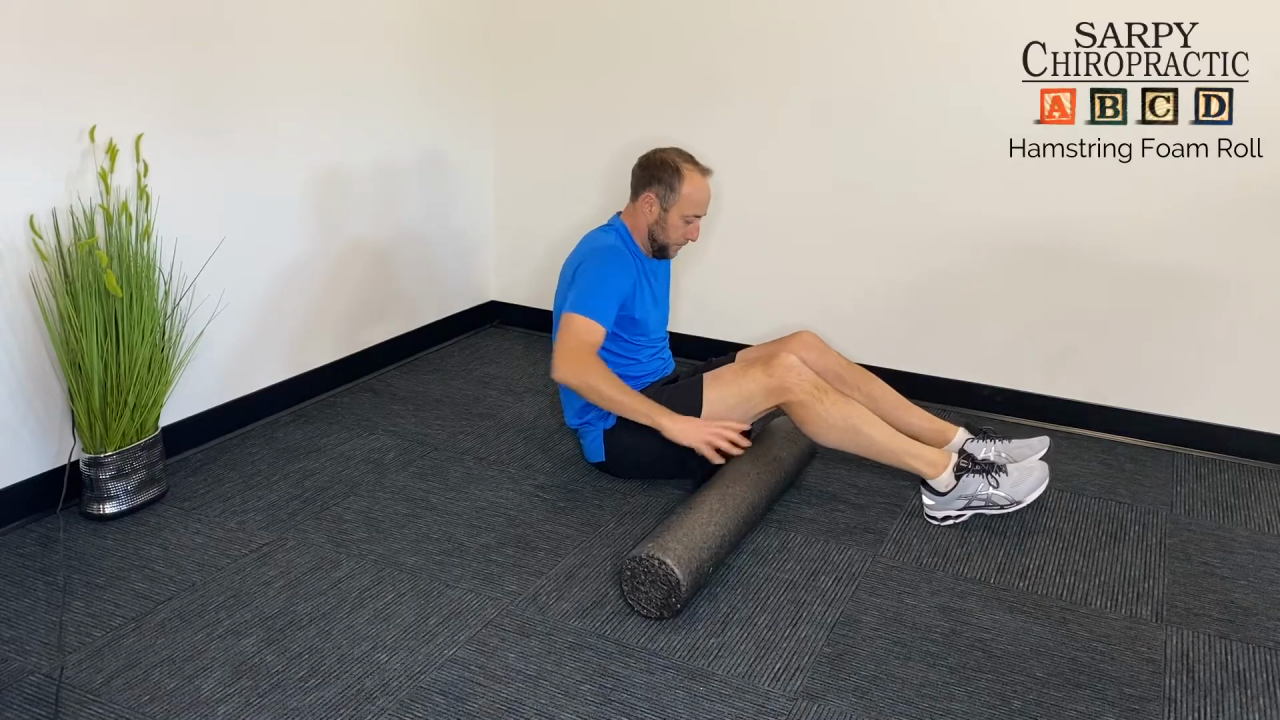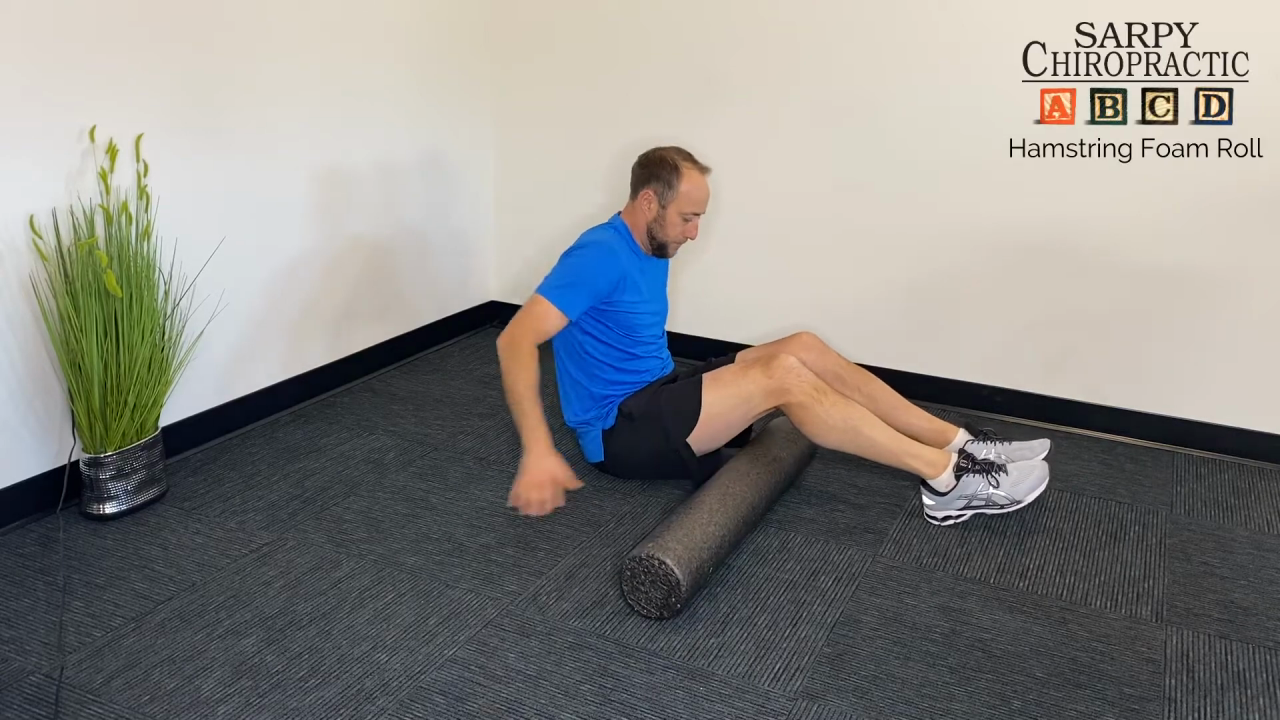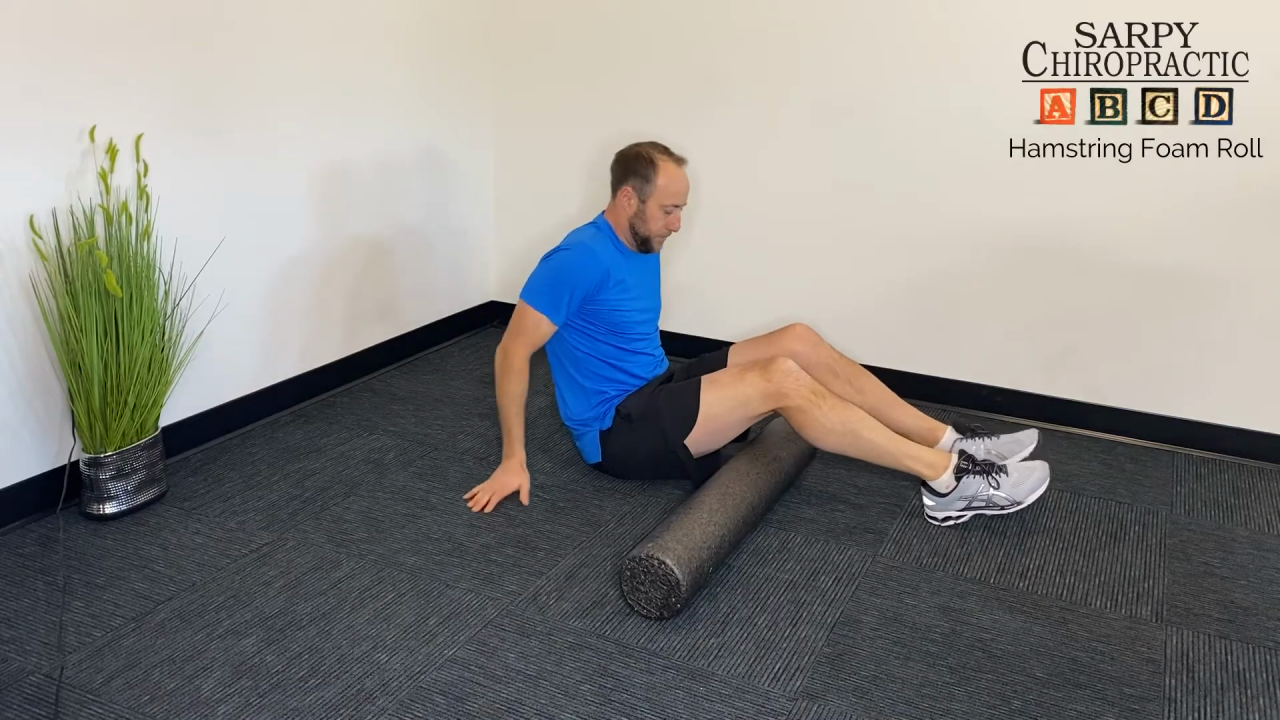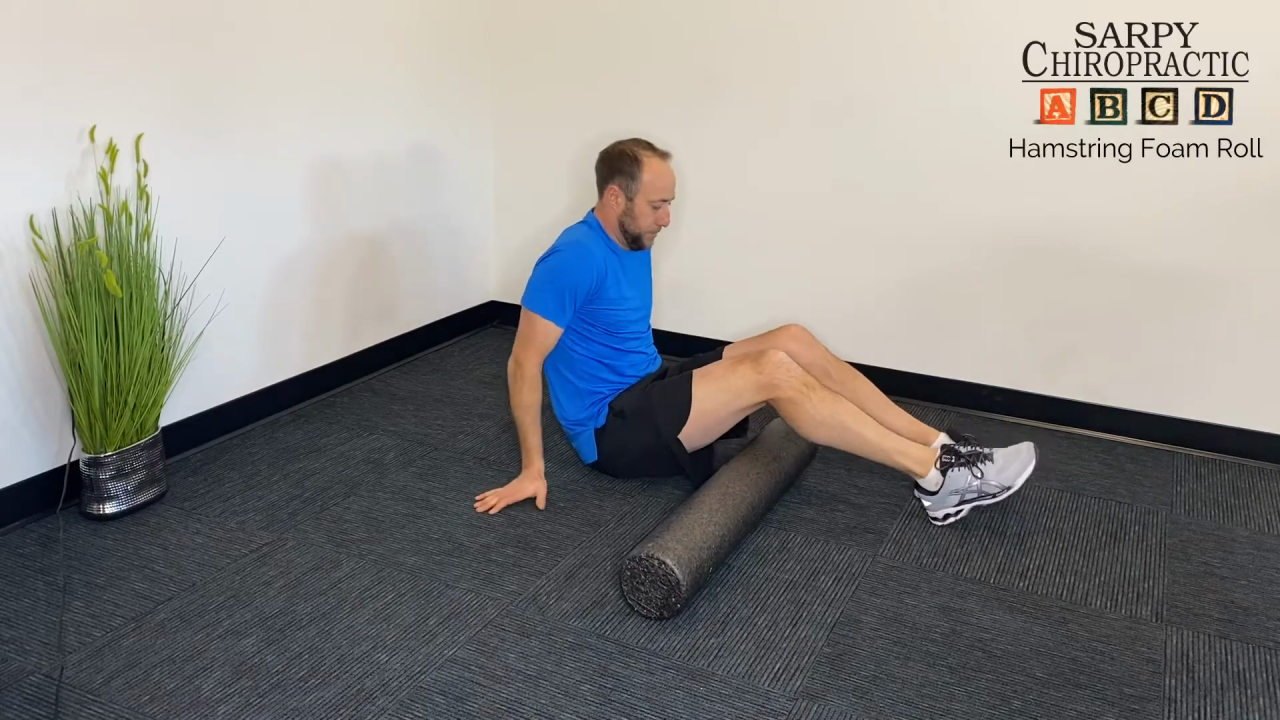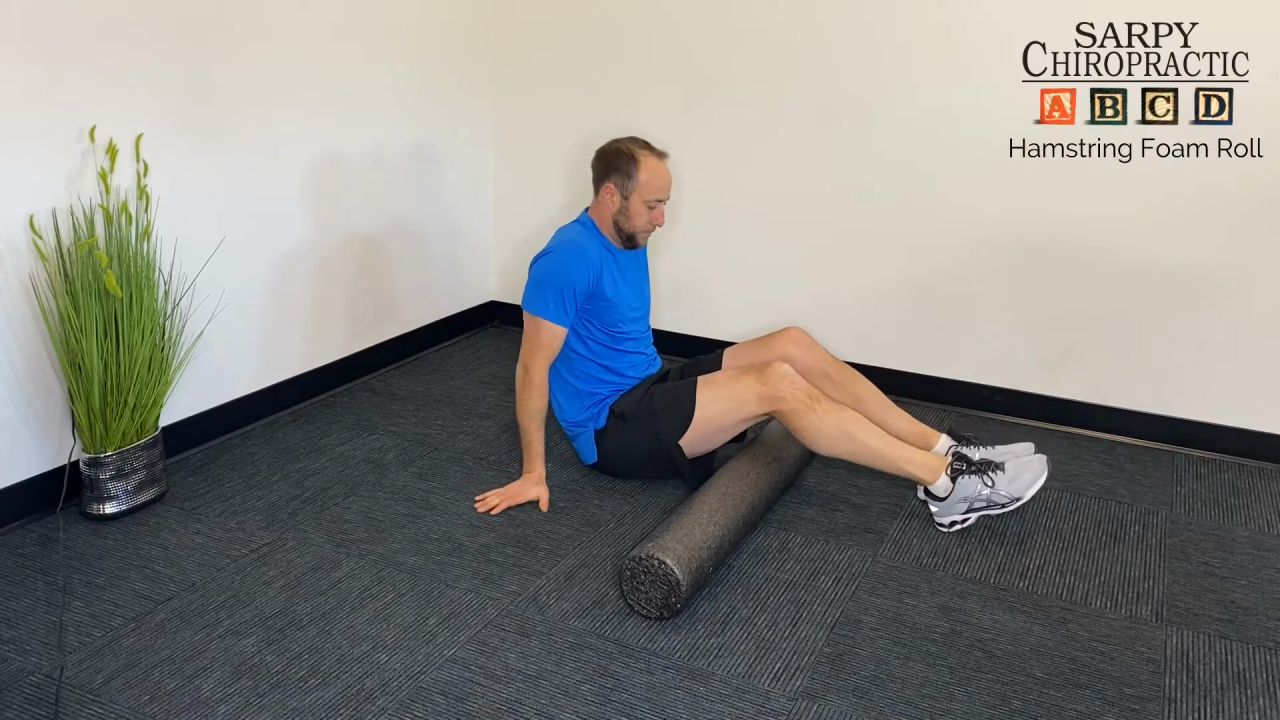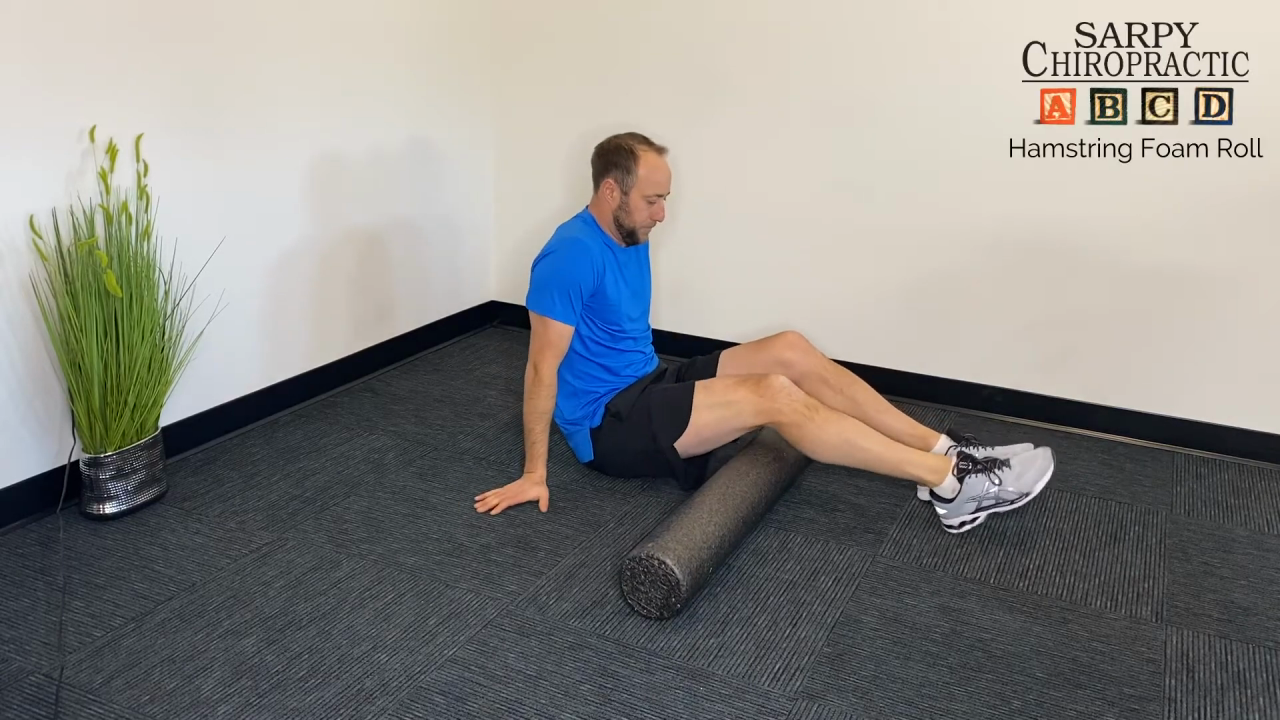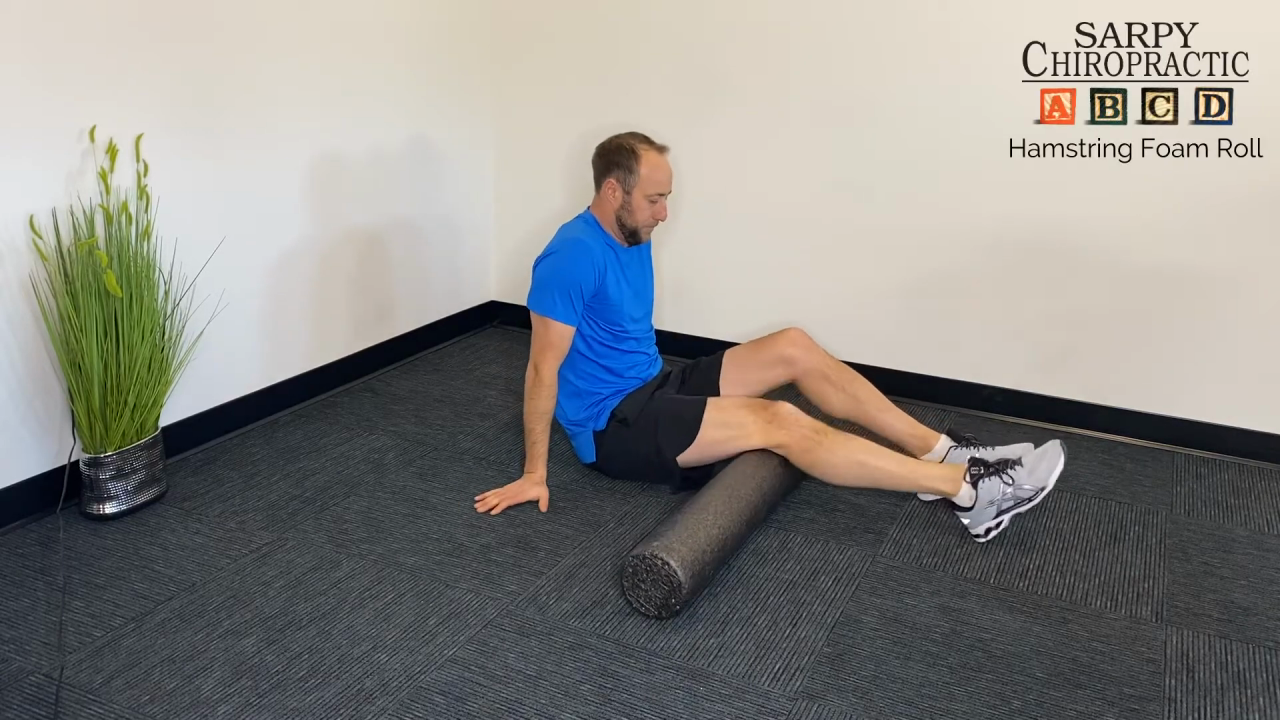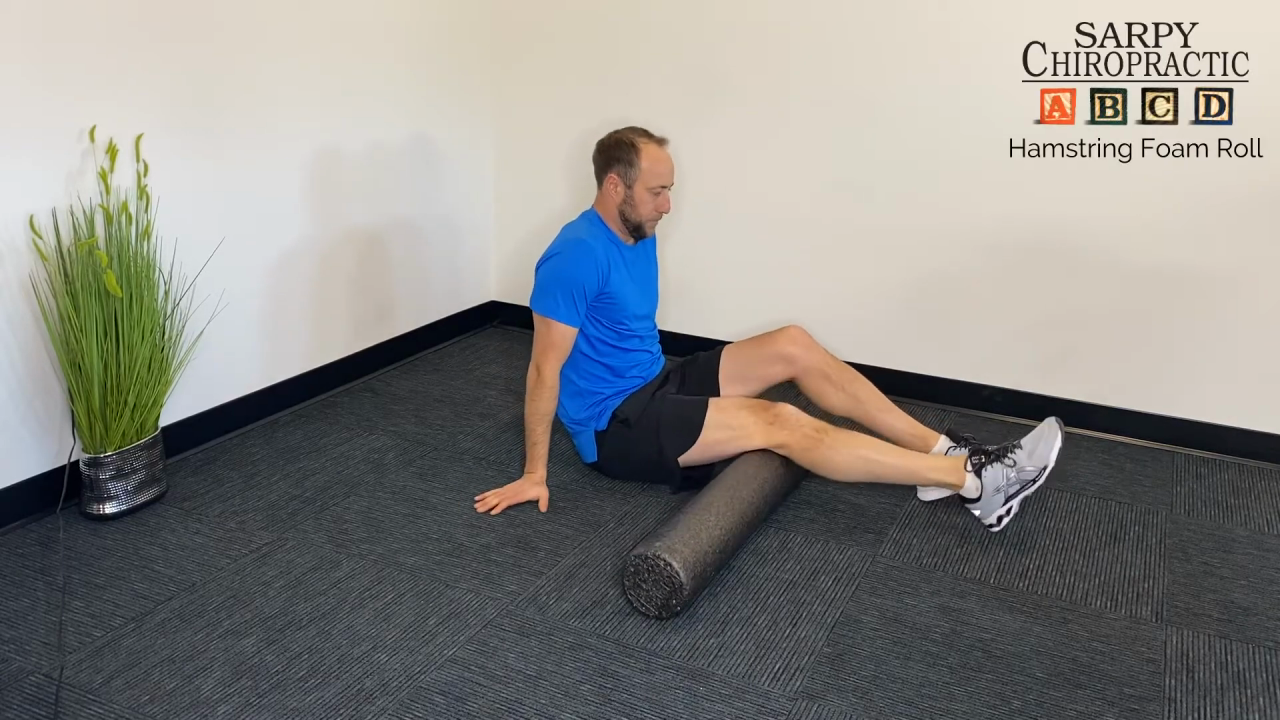
dt=0.2s
person 1, frame 1
left shoulder: (649, 247)
right shoulder: (606, 258)
right elbow: (570, 366)
left wrist: (710, 383)
right wrist: (674, 424)
left hip: (654, 395)
right hip: (622, 434)
left knee: (803, 347)
right knee: (784, 374)
left ankle: (957, 445)
right ankle: (947, 477)
person 1, frame 2
left shoulder: (649, 248)
right shoulder: (600, 256)
right elbow: (515, 342)
right wrist: (538, 450)
left hip: (654, 396)
right hip: (621, 429)
left knee: (804, 349)
right knee: (782, 375)
left ankle: (957, 445)
right ankle: (947, 478)
person 1, frame 3
left shoulder: (639, 247)
right shoulder: (582, 258)
right elbow: (512, 350)
right wrist: (514, 460)
left hip: (654, 394)
right hip: (620, 433)
left knee: (799, 341)
right knee: (781, 379)
left ankle: (950, 444)
right ankle: (947, 480)
person 1, frame 4
left shoulder: (632, 243)
right shoulder: (575, 259)
right elbow: (524, 362)
right wrist: (532, 469)
left hip: (648, 389)
right hip: (613, 430)
left knee: (793, 341)
right knee: (772, 370)
left ankle: (939, 449)
right ankle: (936, 476)
person 1, frame 5
left shoulder: (628, 242)
right shoulder: (568, 258)
right elbow: (533, 368)
right wrist: (534, 473)
left hip: (649, 388)
right hip: (614, 430)
left knee: (793, 344)
right knee: (777, 383)
left ankle: (943, 450)
right ankle: (944, 483)
person 1, frame 6
left shoulder: (629, 238)
right shoulder: (571, 255)
right elbow: (543, 369)
right wrist: (534, 473)
left hip: (646, 387)
right hip: (611, 426)
left knee: (790, 351)
right knee: (773, 396)
left ankle: (942, 452)
right ankle: (951, 484)
person 1, frame 7
left shoulder: (632, 237)
right shoulder: (572, 256)
right elbow: (543, 369)
right wrist: (534, 473)
left hip: (651, 387)
right hip: (612, 428)
left knee: (792, 346)
right knee: (779, 422)
left ankle: (941, 453)
right ankle: (969, 491)
person 1, frame 8
left shoulder: (637, 235)
right shoulder: (576, 256)
right elbow: (545, 370)
right wrist: (533, 475)
left hip: (655, 384)
right hip: (616, 426)
left knee: (792, 345)
right knee: (780, 425)
left ankle: (941, 452)
right ankle: (974, 483)
